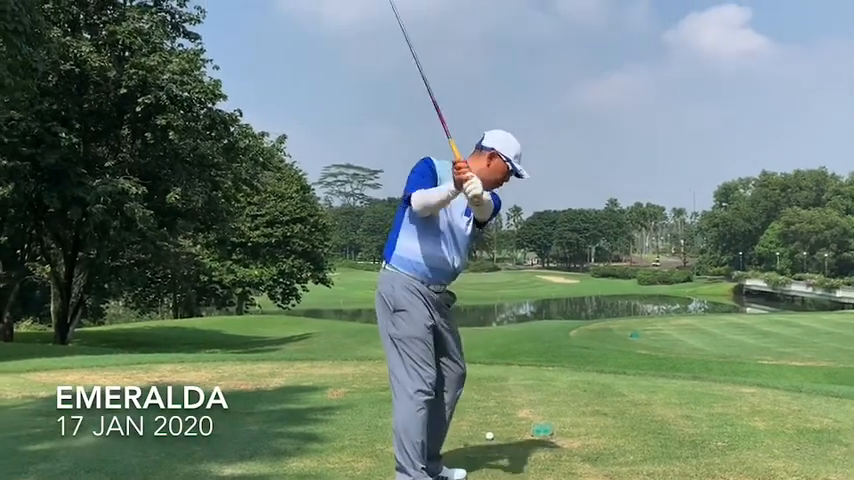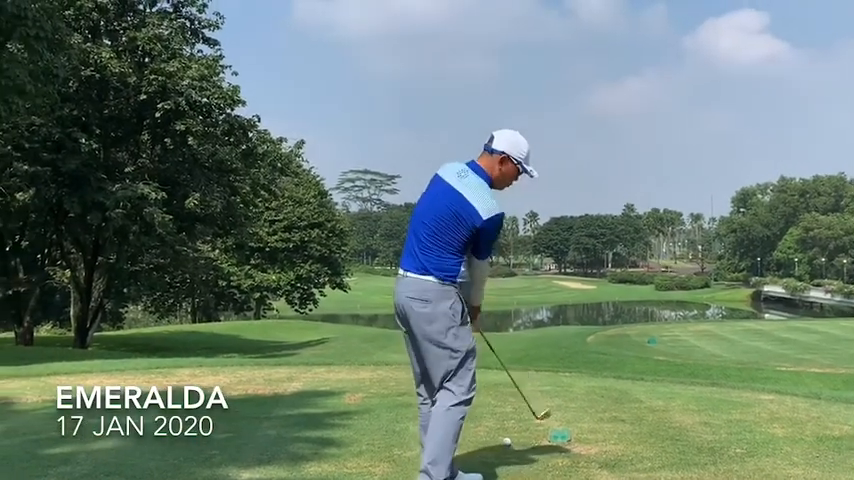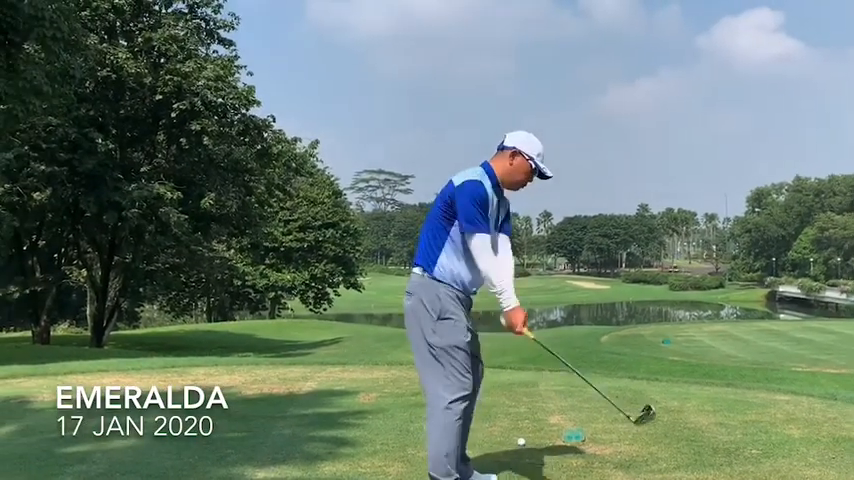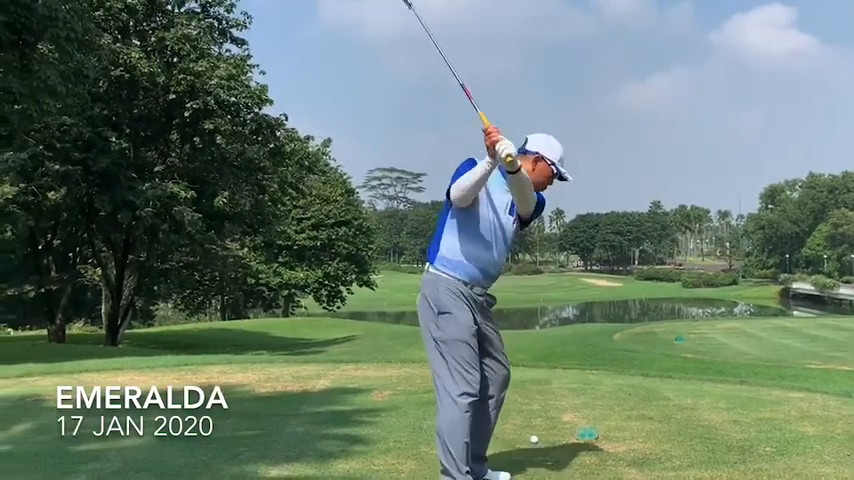
dt=0.5s
person 1, frame 1
left shoulder: (488, 199)
right shoulder: (430, 168)
left elbow: (481, 207)
right elbow: (420, 203)
left wrist: (469, 184)
right wrist: (454, 187)
left hip: (437, 293)
right hip: (403, 288)
left knee: (451, 377)
right knee: (416, 384)
person 1, frame 2
left shoulder: (448, 172)
right shoulder: (488, 211)
right elbow: (478, 267)
left wrist: (464, 299)
right wrist: (474, 305)
left hip: (408, 289)
right hip: (435, 297)
left knee: (432, 389)
right knee: (456, 390)
person 1, frame 3
left shoulder: (500, 204)
right shoulder: (472, 185)
left elbow: (503, 254)
right elbow: (480, 253)
left wrist: (512, 301)
right wrist: (509, 304)
left hip: (446, 295)
right hip: (434, 294)
left knee: (466, 382)
right knee: (451, 390)
person 1, frame 4
left shoulder: (521, 187)
right shoulder: (475, 168)
left elbow: (522, 207)
right elbow: (458, 196)
left wrist: (507, 158)
right wrist: (491, 163)
left hip: (476, 296)
right hip: (445, 289)
left knee: (495, 379)
right knee: (460, 388)
